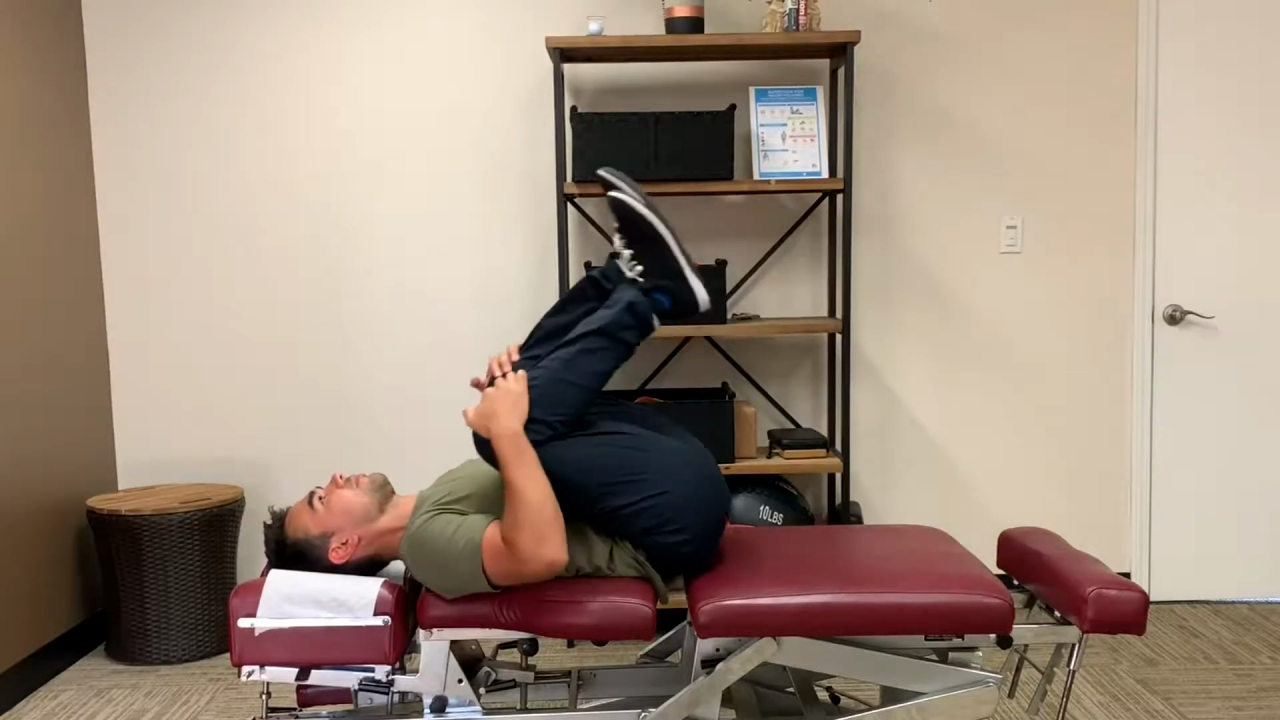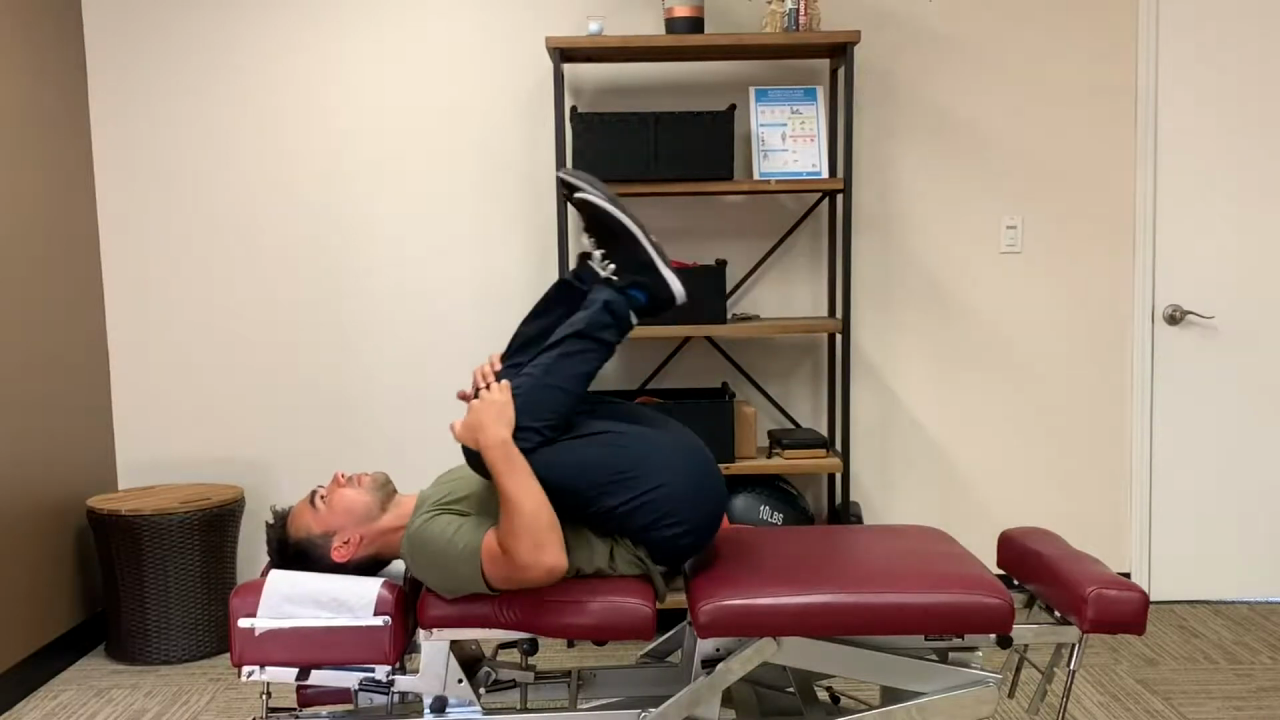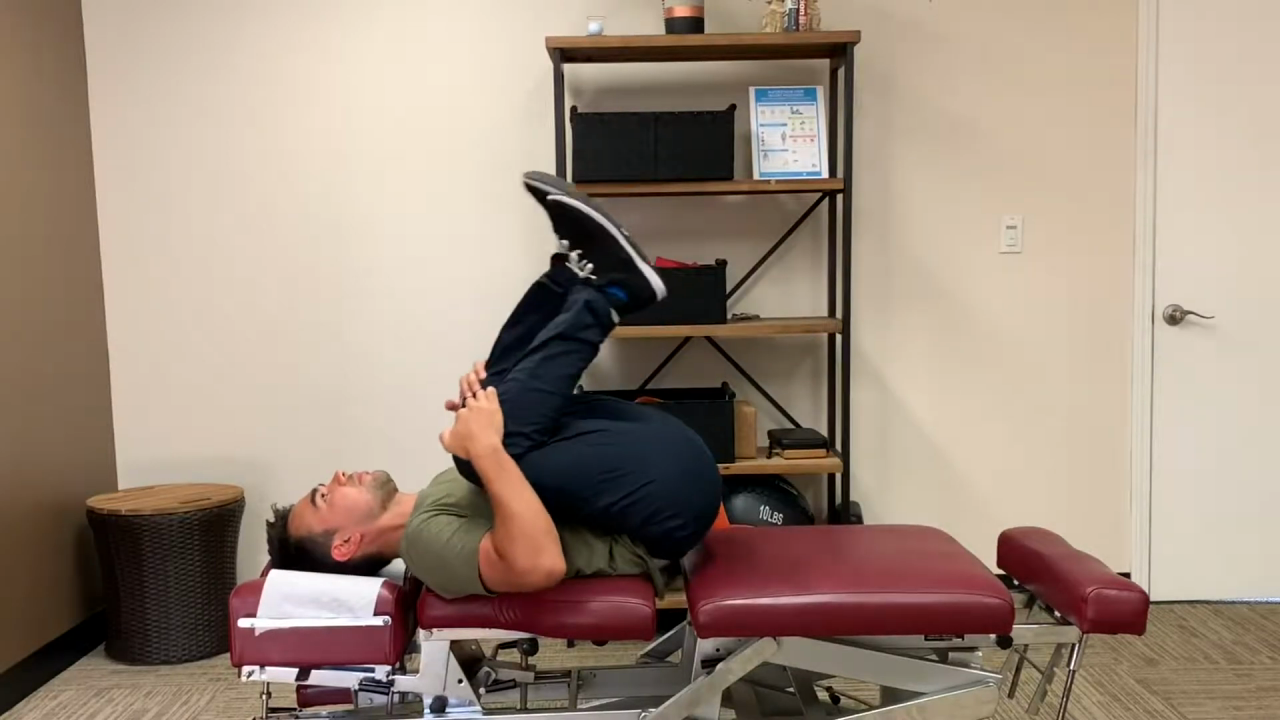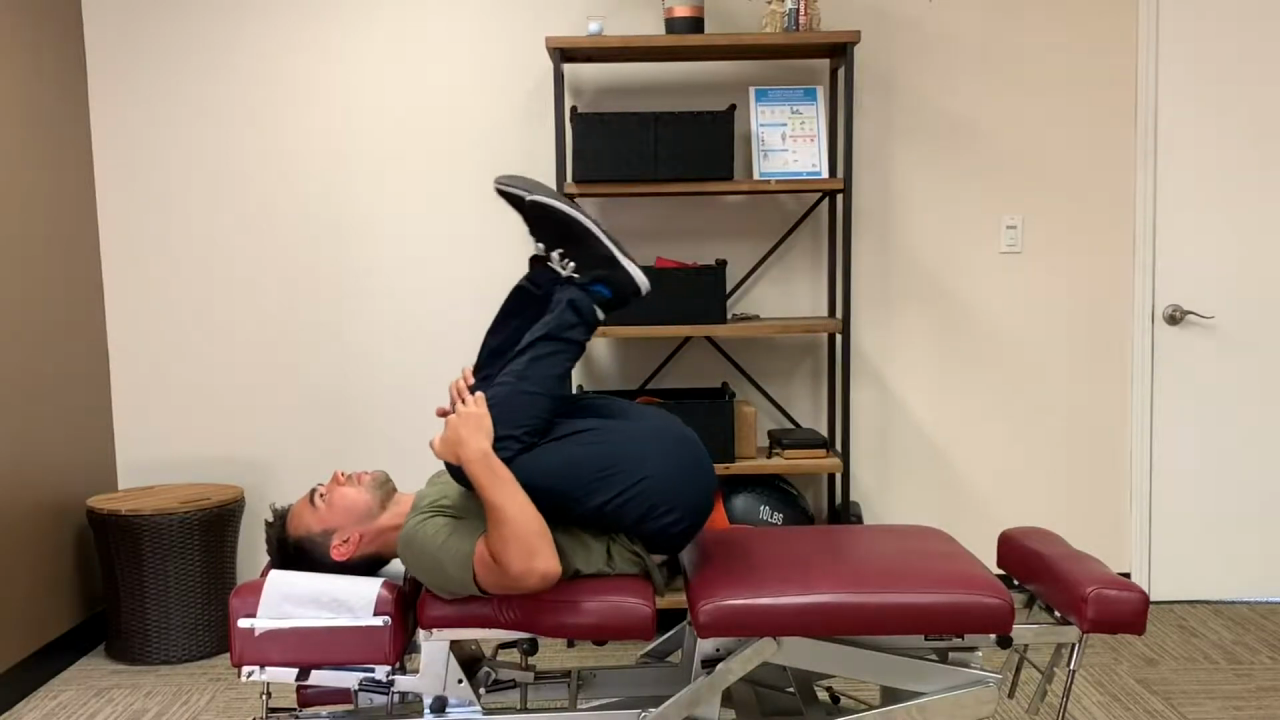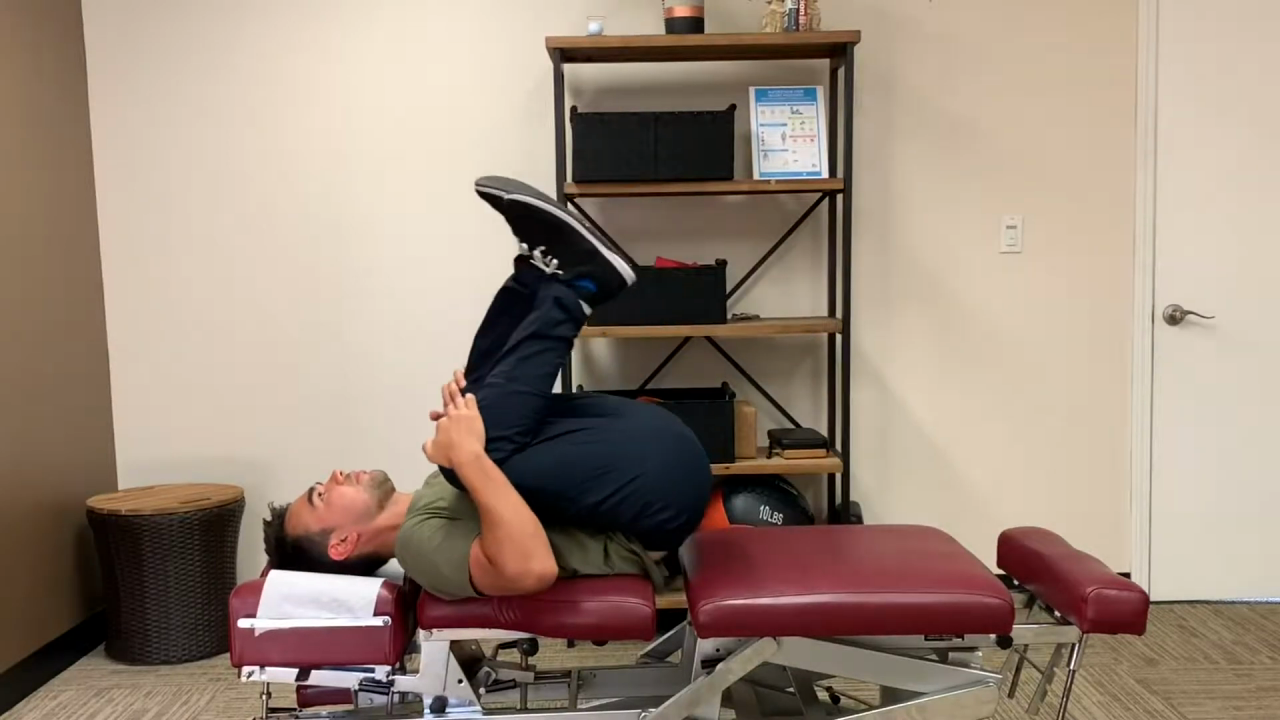
dt=0.1s
person 1, frame 1
left shoulder: (435, 509)
right shoulder: (431, 543)
right elbow: (544, 553)
left wrist: (511, 389)
right wrist: (506, 428)
left hip: (669, 481)
right hip: (676, 509)
left knee: (535, 384)
left ankle: (637, 277)
right ankle: (646, 296)
person 1, frame 2
left shoulder: (436, 509)
right shoulder: (431, 542)
right elbow: (542, 558)
left wrist: (503, 392)
right wrist: (494, 439)
right hip: (674, 502)
left knee: (515, 387)
left ankle: (619, 281)
right ankle: (620, 288)
person 1, frame 3
left shoulder: (434, 508)
right shoulder: (429, 542)
right elbow: (540, 563)
left wrist: (490, 401)
right wrist: (486, 447)
left knee: (503, 392)
left ankle: (588, 279)
right ankle: (600, 290)
person 1, frame 4
left shoulder: (434, 508)
right shoulder: (427, 544)
right elbow: (535, 566)
left wrist: (483, 410)
right wrist: (474, 453)
left ankle: (582, 277)
right ankle: (584, 288)
person 1, frame 5
left shoulder: (431, 508)
right shoulder: (424, 545)
right elbow: (531, 568)
left wrist: (474, 416)
right wrist: (468, 455)
left ankle: (553, 276)
right ankle: (570, 286)
